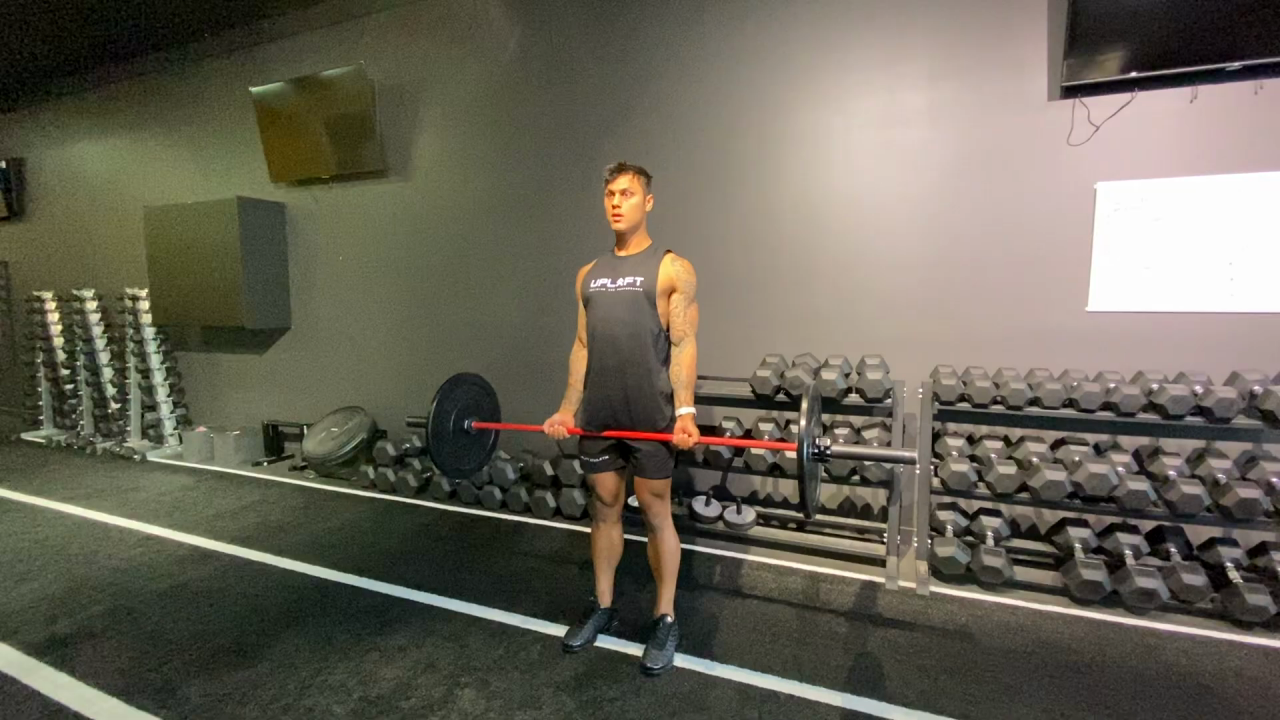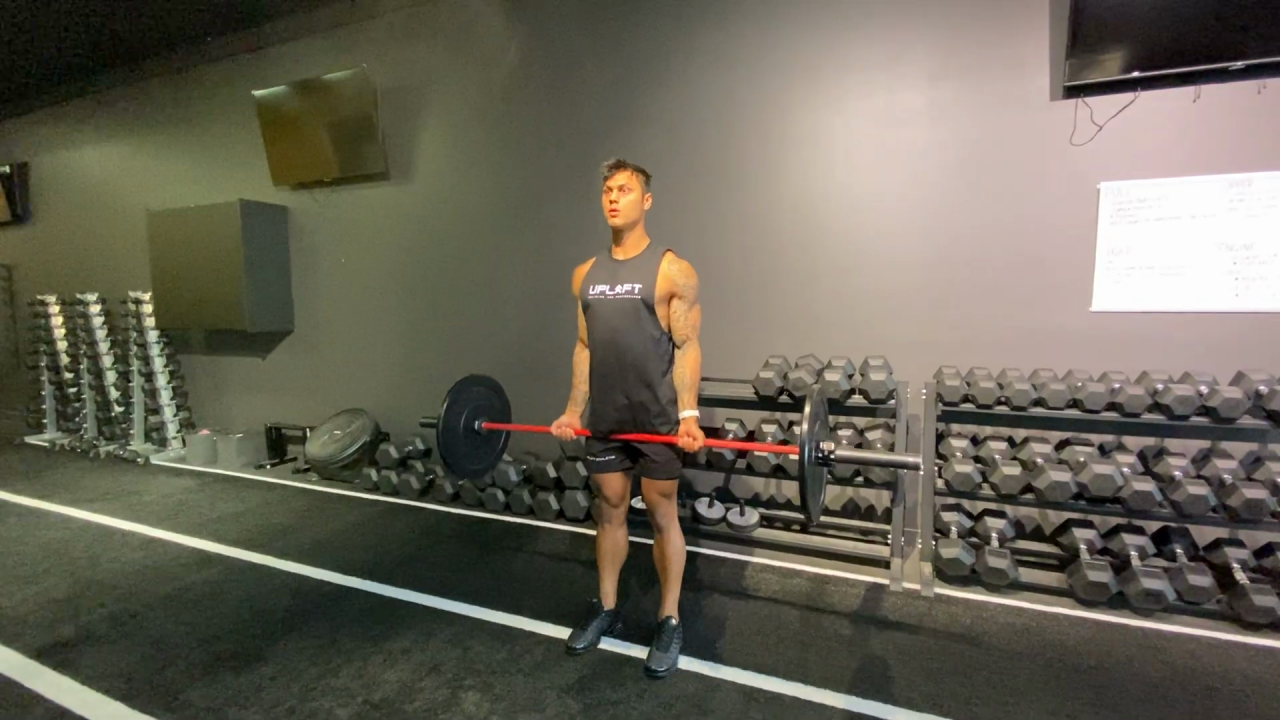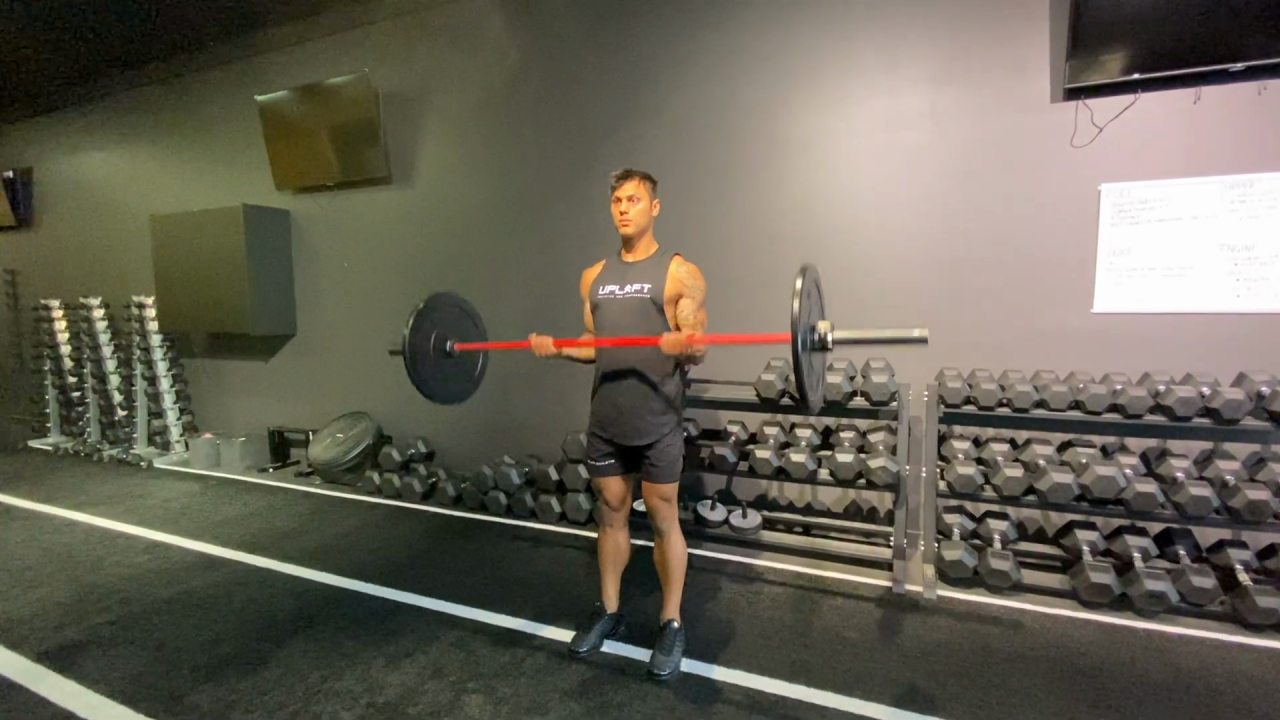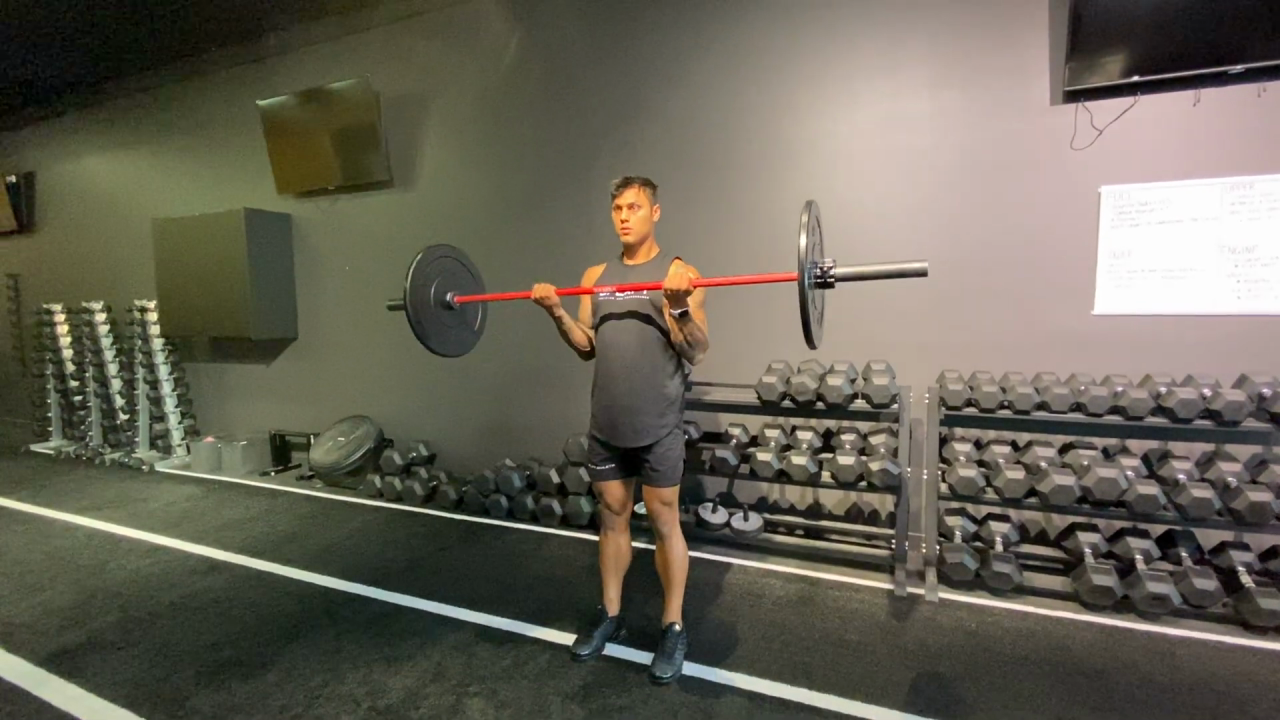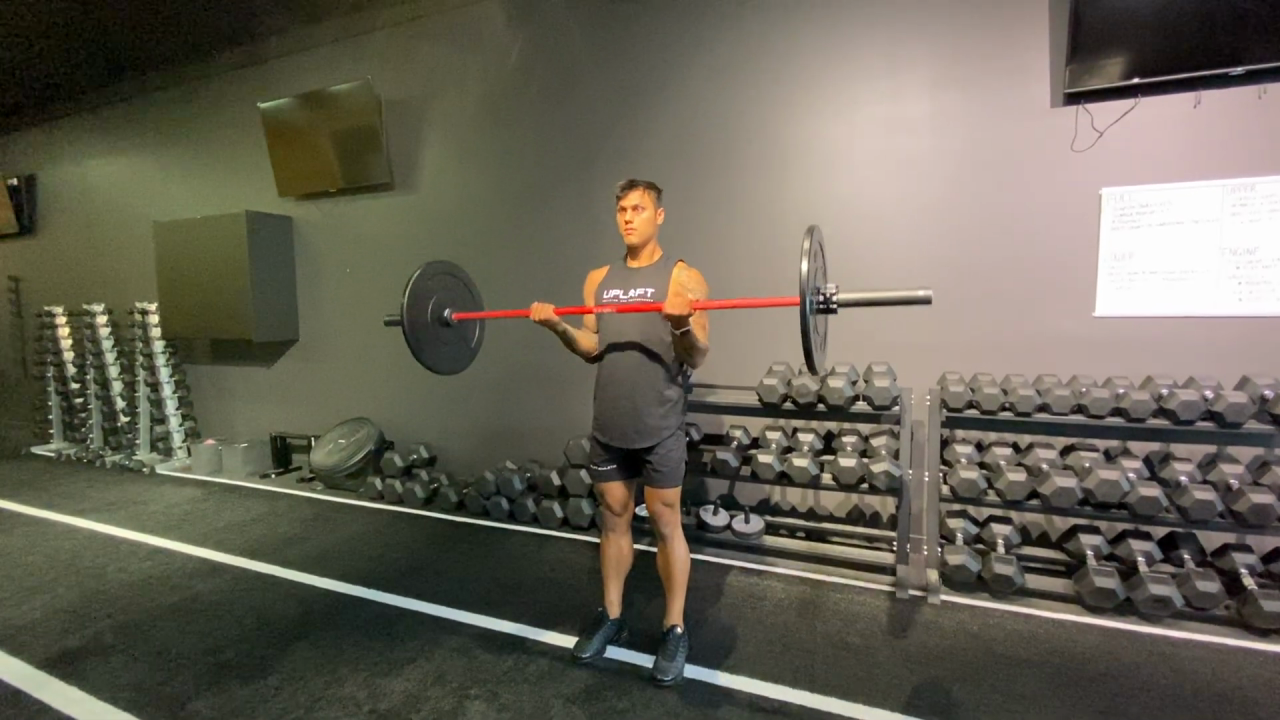
dt=0.5s
person 1, frame 1
left shoulder: (673, 269)
right shoulder: (590, 274)
left elbow: (684, 345)
right elbow: (582, 345)
left wrist: (685, 410)
right wrist: (568, 406)
left hip: (650, 416)
right hip: (597, 415)
left knee: (656, 515)
right knee: (604, 510)
left ankle: (665, 619)
right ankle: (602, 606)
person 1, frame 2
left shoulder: (673, 271)
right shoulder: (586, 273)
left elbow: (687, 347)
right elbow: (585, 347)
left wrist: (688, 413)
right wrist: (573, 410)
left hip: (657, 419)
right hip: (605, 418)
left knee: (662, 518)
right knee: (609, 512)
left ankle: (669, 621)
right ankle: (606, 609)
person 1, frame 3
left shoulder: (680, 272)
right shoulder: (594, 276)
left elbow: (698, 348)
left wrist: (685, 346)
right wrist: (559, 348)
left hip: (658, 420)
right hip: (606, 419)
left knee: (663, 520)
right knee: (610, 514)
left ankle: (672, 624)
right ankle: (608, 611)
person 1, frame 4
left shoulder: (678, 272)
right shoulder: (594, 276)
left elbow: (697, 352)
right elbow: (587, 346)
left wrist: (679, 306)
right wrist: (556, 311)
left hip: (657, 423)
right hip: (606, 421)
left knee: (664, 522)
right knee: (611, 517)
left ankle: (673, 627)
right ankle: (610, 614)
person 1, frame 5
left shoulder: (683, 276)
right shoulder: (598, 279)
left elbow: (697, 355)
right elbow: (593, 347)
left wrist: (683, 322)
right wrist: (559, 326)
left hip: (659, 425)
right hip: (608, 423)
left knee: (665, 523)
right knee: (613, 518)
left ankle: (674, 629)
right ankle: (610, 616)
